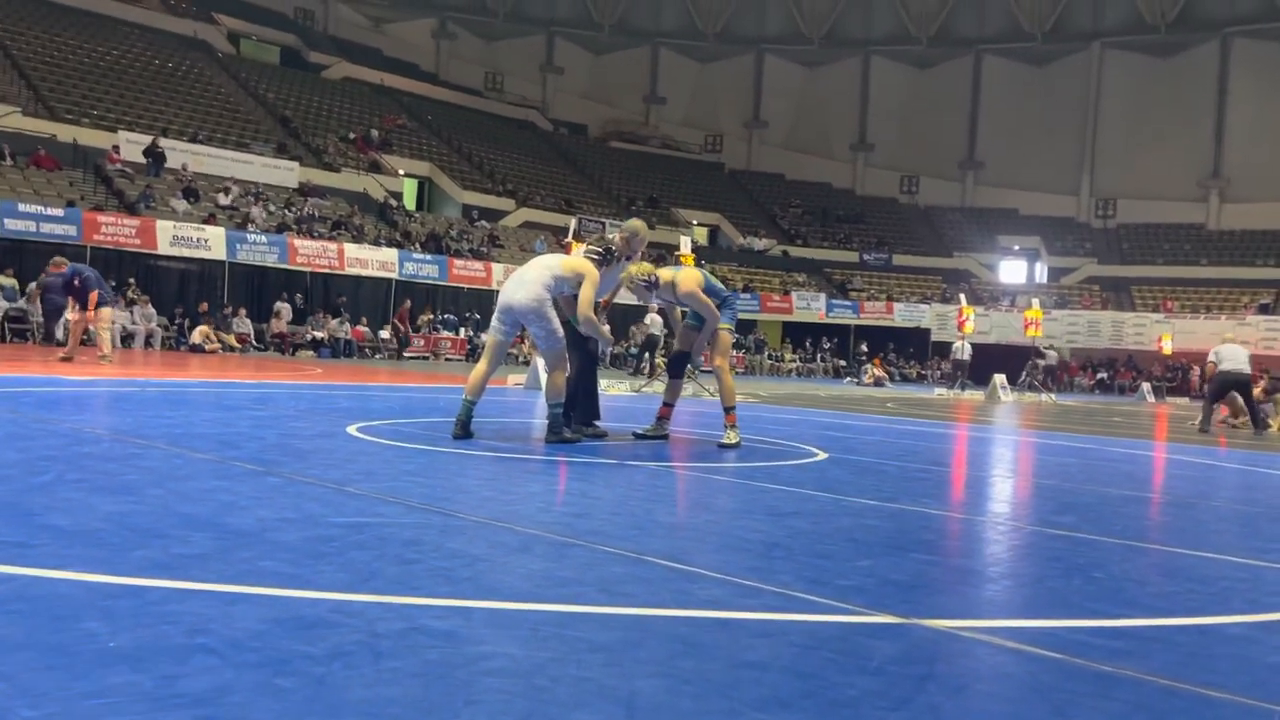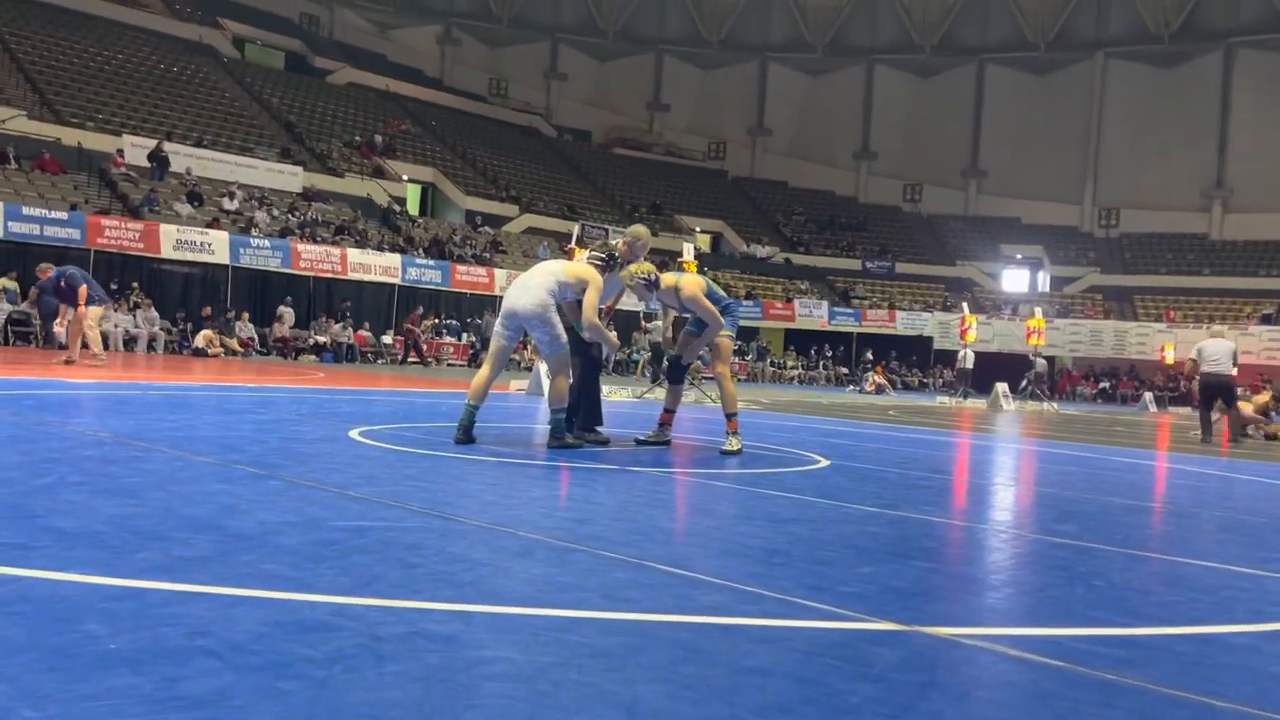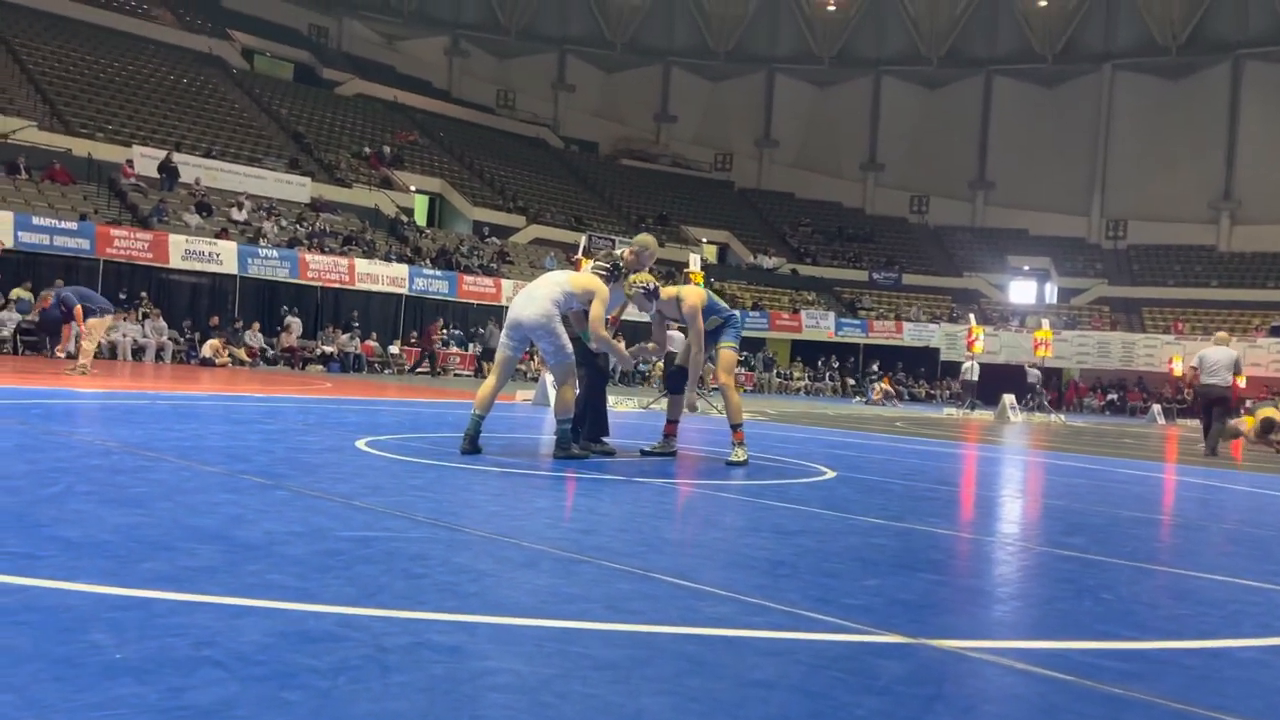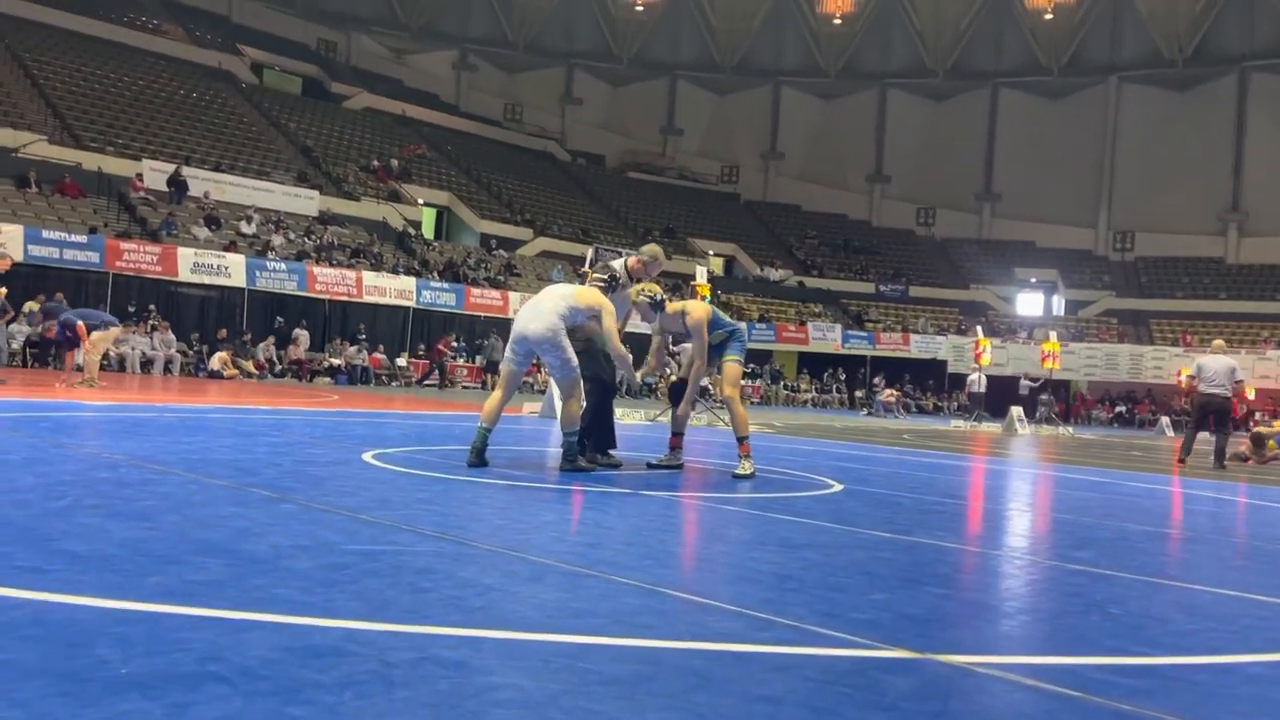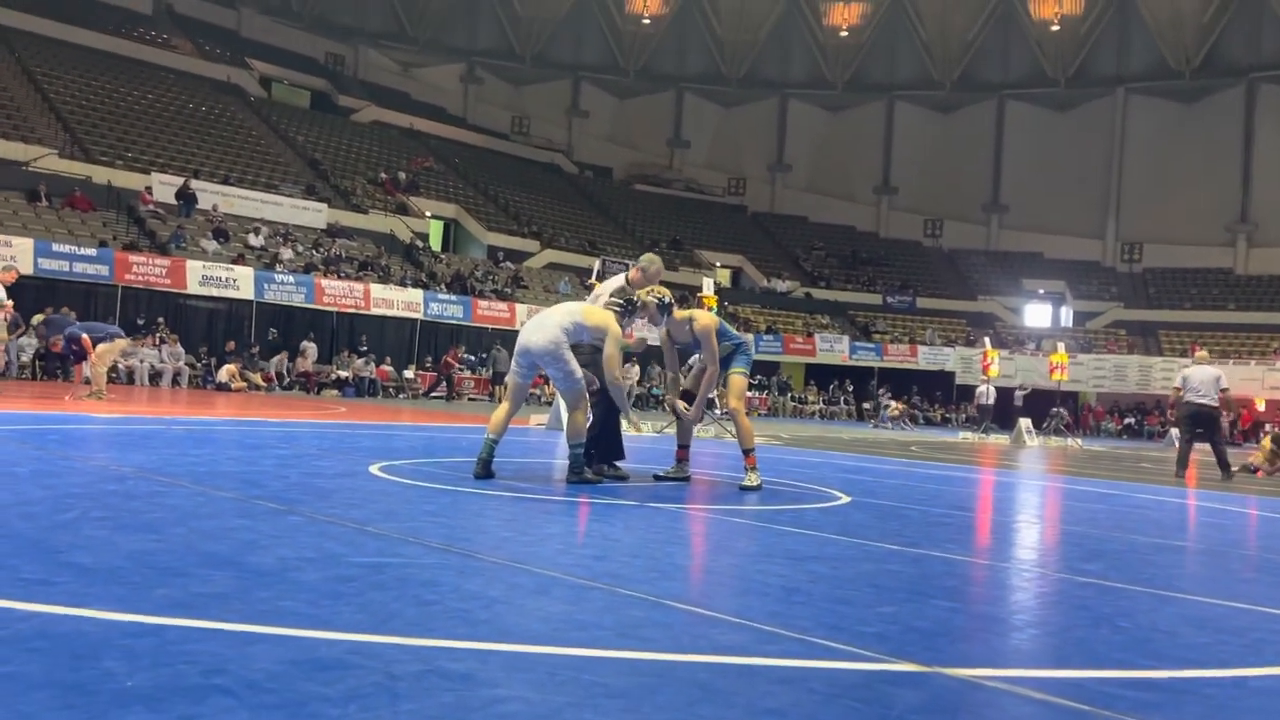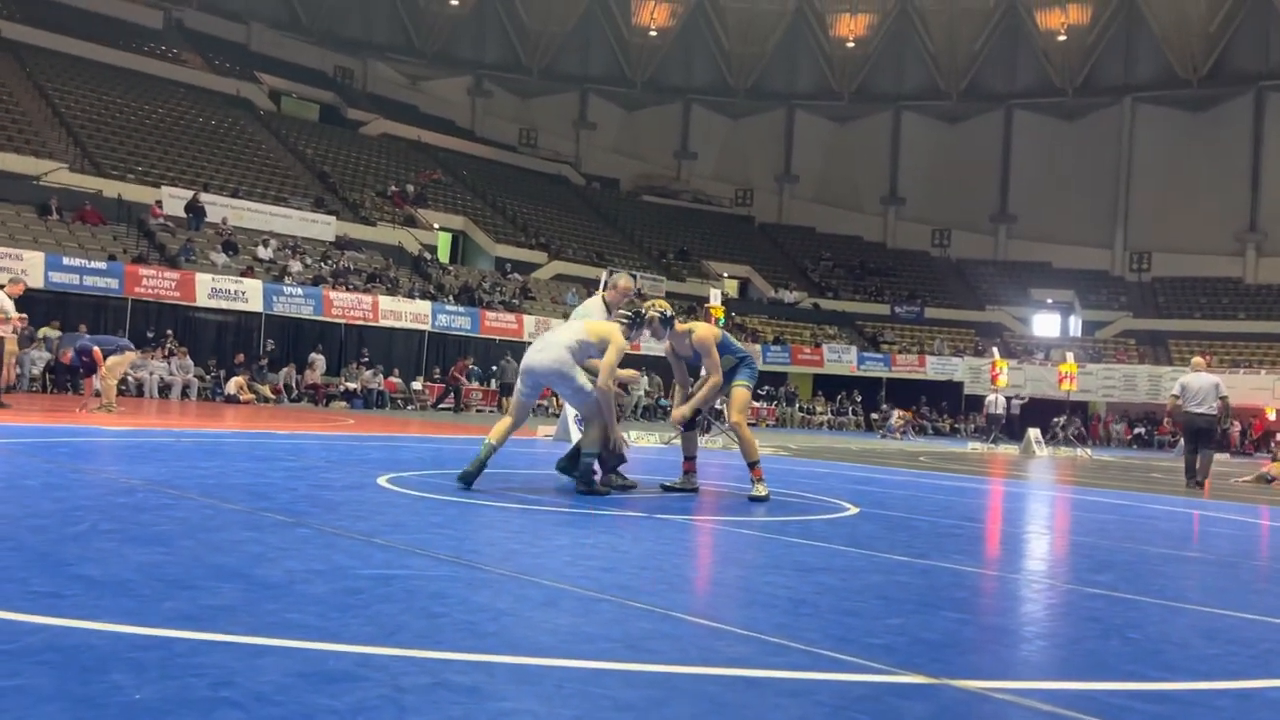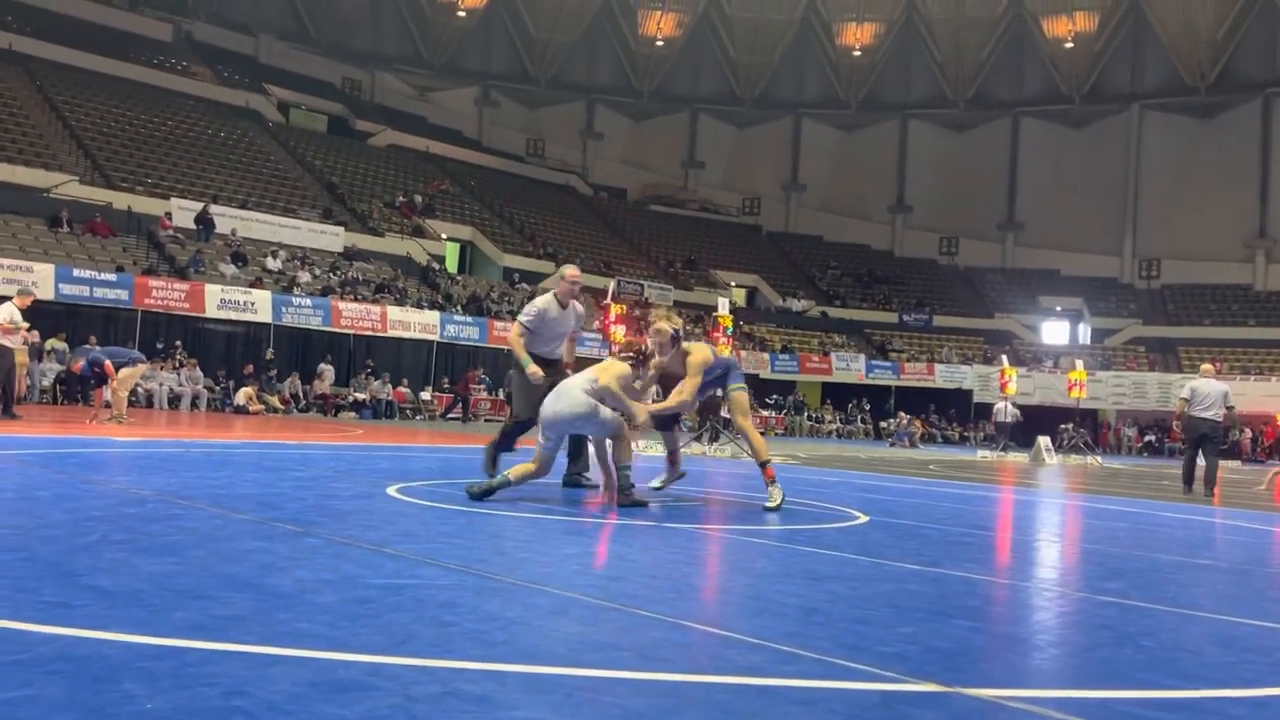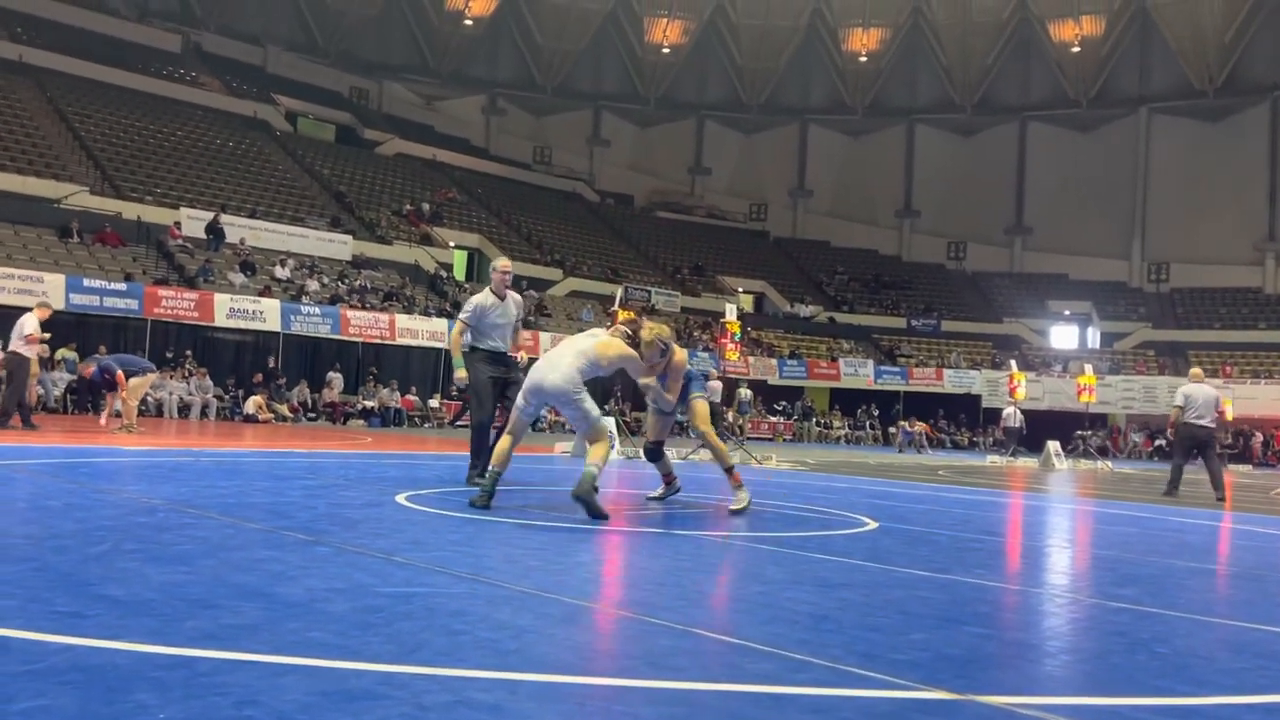
dt=0.4s
person 1, frame 1
left shoulder: (632, 256)
left wrist: (603, 309)
right hip: (568, 302)
left knee: (588, 359)
right knee: (583, 358)
left ankle: (566, 413)
right ankle: (583, 420)
person 1, frame 2
left shoulder: (635, 262)
right shoulder: (597, 256)
left wrist: (606, 314)
left hip: (591, 310)
right hip: (570, 308)
left knee: (593, 364)
right knee: (586, 363)
left ankle: (569, 419)
right ankle: (584, 425)
person 1, frame 3
left shoulder: (639, 271)
right shoulder: (603, 265)
left wrist: (613, 324)
right hip: (576, 318)
left knee: (600, 374)
right knee: (593, 373)
left ankle: (575, 429)
right ankle: (590, 436)
person 1, frame 4
left shoulder: (639, 279)
right shoulder: (609, 274)
right wrist: (606, 341)
left hip: (602, 333)
right hip: (584, 332)
left knee: (607, 387)
right knee: (600, 385)
left ankle: (583, 442)
right ankle: (596, 448)
person 1, frame 5
left shoulder: (636, 292)
right shoulder: (614, 289)
left wrist: (624, 345)
right wrist: (629, 345)
left hip: (604, 346)
right hip: (587, 345)
left knee: (611, 398)
right knee: (607, 397)
left ankle: (590, 453)
right ankle: (602, 460)
person 1, frame 6
left shoulder: (614, 310)
right shoulder: (594, 313)
right wrist: (617, 374)
left hip: (586, 366)
left ankle: (571, 462)
right ankle: (610, 471)
person 1, frame 7
left shoulder: (577, 310)
right shoulder: (540, 306)
right elbow: (514, 337)
left wrist: (568, 368)
right wrist: (529, 366)
left hip: (555, 366)
right hip: (530, 365)
right knee: (525, 416)
left ankle: (575, 472)
right ankle: (495, 451)
person 1, frame 8
left shoulder: (517, 301)
right shoulder: (478, 301)
right elbow: (456, 334)
left wrist: (520, 351)
right wrist: (459, 367)
left hip: (508, 362)
right hip: (482, 360)
right knee: (483, 419)
left ankle: (491, 463)
right ankle: (476, 470)
person 2, frame 1
left shoulder: (684, 288)
right shoulder: (656, 285)
left elbow: (714, 316)
right elbow: (672, 308)
left wrist: (700, 345)
right wrist: (680, 338)
left hip: (722, 307)
right hip: (700, 308)
left knee: (718, 364)
right knee: (675, 362)
left ankle: (732, 429)
right ankle: (662, 424)
person 2, frame 2
left shoulder: (687, 291)
right shoulder: (659, 289)
left elbow: (717, 323)
left wrist: (695, 349)
right wrist: (666, 330)
left hip: (723, 313)
right hip: (701, 315)
left knee: (720, 371)
right knee: (675, 368)
left ankle: (734, 435)
right ankle: (663, 430)
person 2, frame 3
left shoulder: (688, 302)
right shoulder: (657, 307)
left elbow: (698, 350)
right elbow: (660, 347)
left wrist: (692, 391)
right wrist: (639, 350)
left hip: (727, 325)
right hip: (704, 328)
left knee: (724, 382)
right knee: (673, 377)
left ankle: (739, 446)
right ankle: (669, 441)
person 2, frame 4
left shoulder: (693, 315)
right shoulder: (660, 324)
left elbow: (700, 363)
right elbow: (654, 362)
left wrist: (687, 403)
left hip: (731, 339)
right hip: (709, 343)
left knee: (729, 395)
right knee: (677, 389)
left ankle: (746, 459)
right ankle: (675, 453)
person 2, frame 5
left shoulder: (700, 323)
right shoulder: (665, 334)
left elbow: (713, 369)
right elbow: (673, 373)
left wrist: (698, 407)
right wrist: (675, 399)
left hip: (737, 352)
right hip: (714, 356)
left knee: (734, 408)
right knee: (682, 404)
left ankle: (752, 470)
right ankle: (682, 466)
person 2, frame 6
left shoulder: (699, 335)
right shoulder: (670, 348)
left elbow: (716, 379)
right elbow: (682, 383)
left wrist: (689, 407)
right wrist: (676, 410)
left hip: (742, 366)
right hip: (719, 371)
left knee: (736, 421)
right knee: (685, 418)
left ankle: (759, 481)
right ankle: (689, 477)
person 2, frame 7
left shoulder: (696, 357)
right shoulder: (663, 358)
left elbow: (685, 399)
right elbow: (646, 383)
left wrist: (648, 409)
left hip: (726, 373)
right hip: (702, 378)
left knee: (743, 425)
right knee: (664, 417)
left ankle: (773, 486)
right ankle: (673, 470)
person 2, frame 8
left shoulder: (677, 357)
left elbow: (670, 404)
left hip: (689, 382)
right hip: (661, 391)
left knee: (704, 431)
right knee: (651, 448)
left ankle: (739, 487)
right ankle: (670, 483)
person 3, frame 1
left shoulder: (564, 261)
right shoulder: (591, 272)
right elbow: (585, 317)
right wrist: (604, 337)
left hip: (508, 292)
right hip: (533, 298)
left knee: (488, 362)
right knee: (558, 365)
left ankle: (462, 423)
right ankle: (555, 429)
person 3, frame 2
left shoulder: (567, 266)
right shoulder: (595, 278)
right elbow: (590, 322)
right wrist: (610, 343)
left hip: (512, 297)
right hip: (537, 304)
left knee: (491, 366)
right knee: (561, 370)
left ankle: (464, 427)
right ankle: (557, 434)
person 3, frame 3
left shoulder: (571, 276)
right shoulder: (600, 289)
right elbow: (598, 334)
right wrist: (622, 355)
left hip: (517, 308)
right hip: (541, 314)
left knee: (497, 377)
right knee: (567, 380)
left ankle: (470, 437)
right ankle: (563, 444)
person 3, frame 4
left shoulder: (568, 289)
right shoulder: (604, 304)
right elbow: (616, 349)
right wrist: (633, 376)
left hip: (522, 322)
right hip: (547, 328)
left knee: (503, 390)
right knee: (572, 394)
left ankle: (477, 450)
right ankle: (570, 457)
person 3, frame 5
left shoulder: (587, 310)
right shoulder: (613, 328)
right elbow: (613, 379)
right wrist: (627, 413)
left hip: (526, 335)
right hip: (549, 342)
left knee: (510, 403)
right knee: (578, 405)
left ankle: (483, 462)
right ankle: (576, 469)
person 3, frame 6
left shoulder: (596, 327)
right shoulder: (618, 339)
right elbow: (603, 385)
right wrist: (613, 426)
left hip: (532, 357)
right hip: (556, 362)
left knee: (513, 419)
right knee: (596, 416)
left ankle: (477, 464)
right ankle: (586, 480)
person 3, frame 7
right shoulder: (624, 370)
left elbow: (597, 436)
right elbow: (605, 385)
left wrist: (607, 473)
right wrist: (633, 410)
left hip: (549, 410)
right hip: (575, 407)
left knee: (539, 468)
right knee: (621, 433)
left ankle: (491, 485)
right ankle: (625, 492)
person 3, frame 8
left shoulder: (598, 333)
right shoulder: (628, 353)
right elbow: (647, 383)
left hip: (538, 374)
right hip: (565, 383)
left knee: (511, 434)
right knee: (601, 439)
left ankle: (486, 493)
right ankle: (585, 488)
